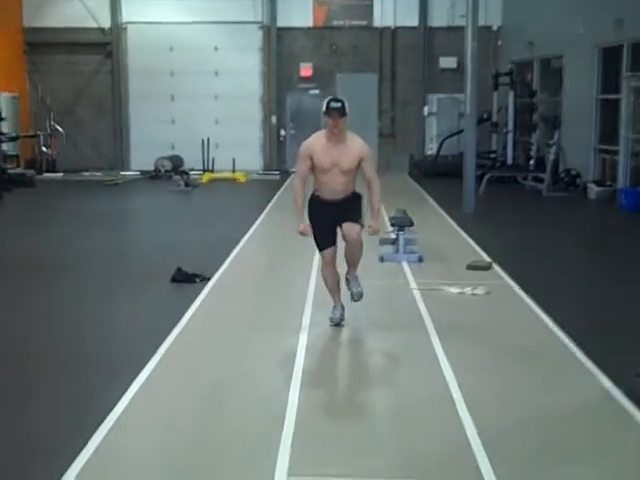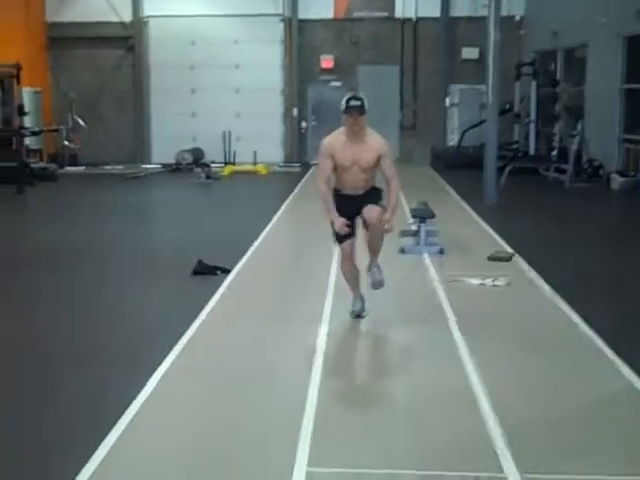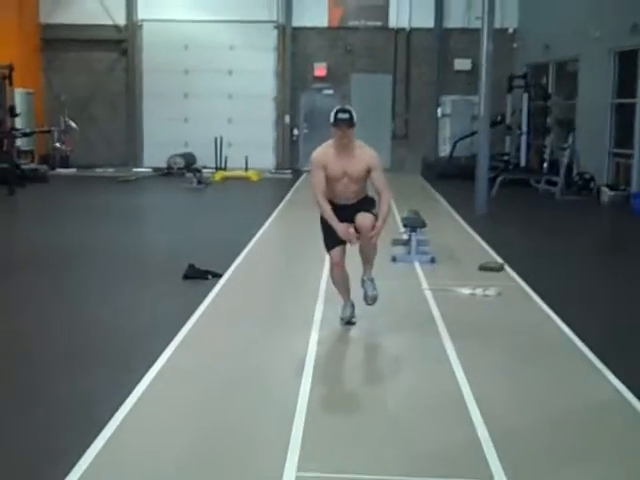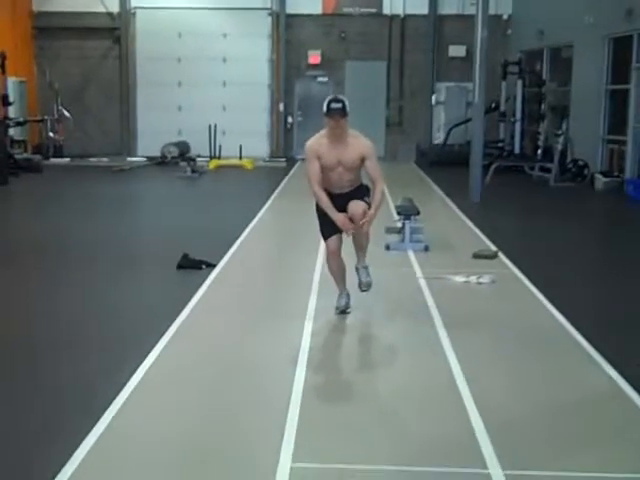
dt=0.2s
person 1, frame 1
left shoulder: (360, 148)
right shoulder: (310, 146)
left elbow: (373, 182)
right elbow: (300, 182)
left wrist: (376, 217)
right wrist: (301, 218)
left hip: (348, 202)
right hip: (320, 205)
left knee: (353, 237)
right knee: (327, 257)
left ankle: (352, 275)
right ankle: (337, 305)
person 1, frame 2
left shoulder: (379, 144)
right shoulder: (329, 144)
left elbow: (392, 180)
right elbow: (323, 183)
left wrist: (390, 214)
right wrist: (334, 216)
left hip: (368, 195)
right hip: (341, 199)
left knee: (375, 218)
right knee: (346, 251)
left ankle: (374, 264)
right ankle: (357, 297)
person 1, frame 3
left shoulder: (369, 156)
right shoulder: (320, 156)
left elbow: (384, 192)
right elbow: (319, 195)
left wrist: (380, 222)
right wrist: (337, 225)
left hip: (361, 204)
right hip: (333, 209)
left knee: (367, 225)
right knee: (336, 259)
left ankle: (368, 276)
right ankle: (347, 303)
person 1, frame 4
left shoulder: (363, 145)
right shoulder: (313, 146)
left elbow: (378, 182)
right elbow: (315, 186)
left wrist: (373, 211)
right wrist: (335, 216)
left hip: (356, 192)
right hip: (327, 198)
left knee: (358, 213)
right knee: (332, 248)
left ankle: (362, 264)
right ankle: (342, 293)
